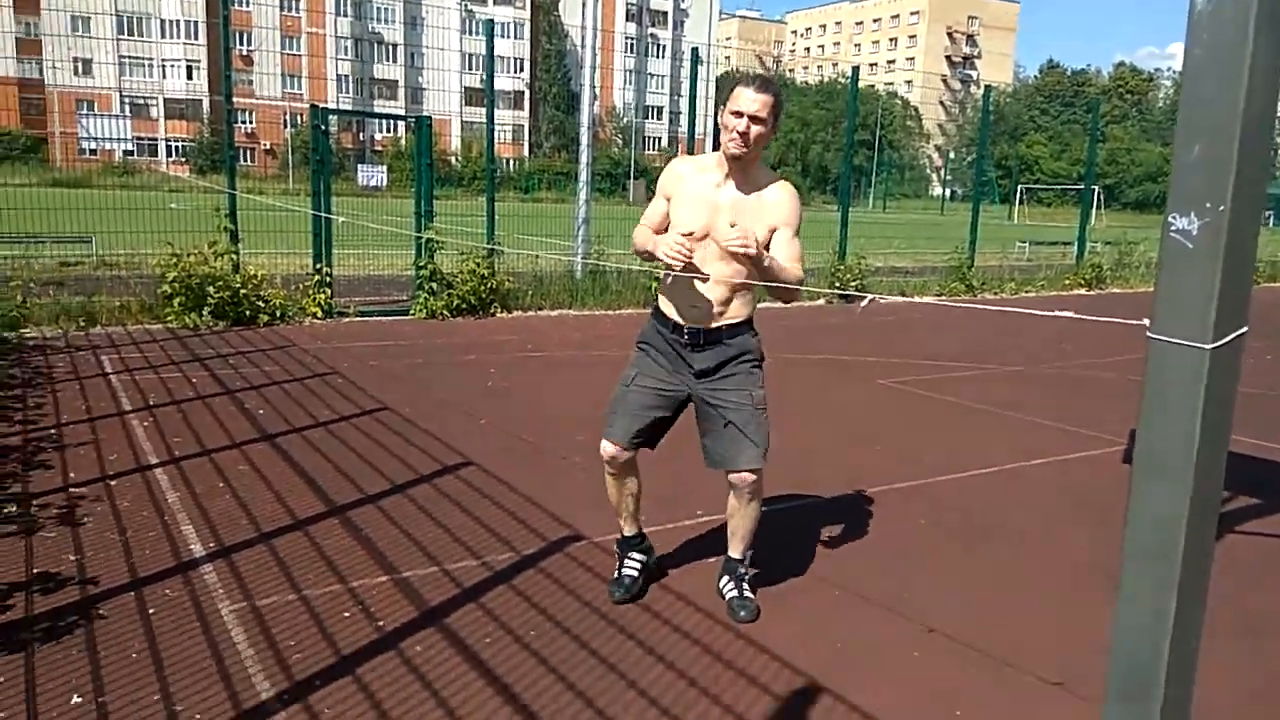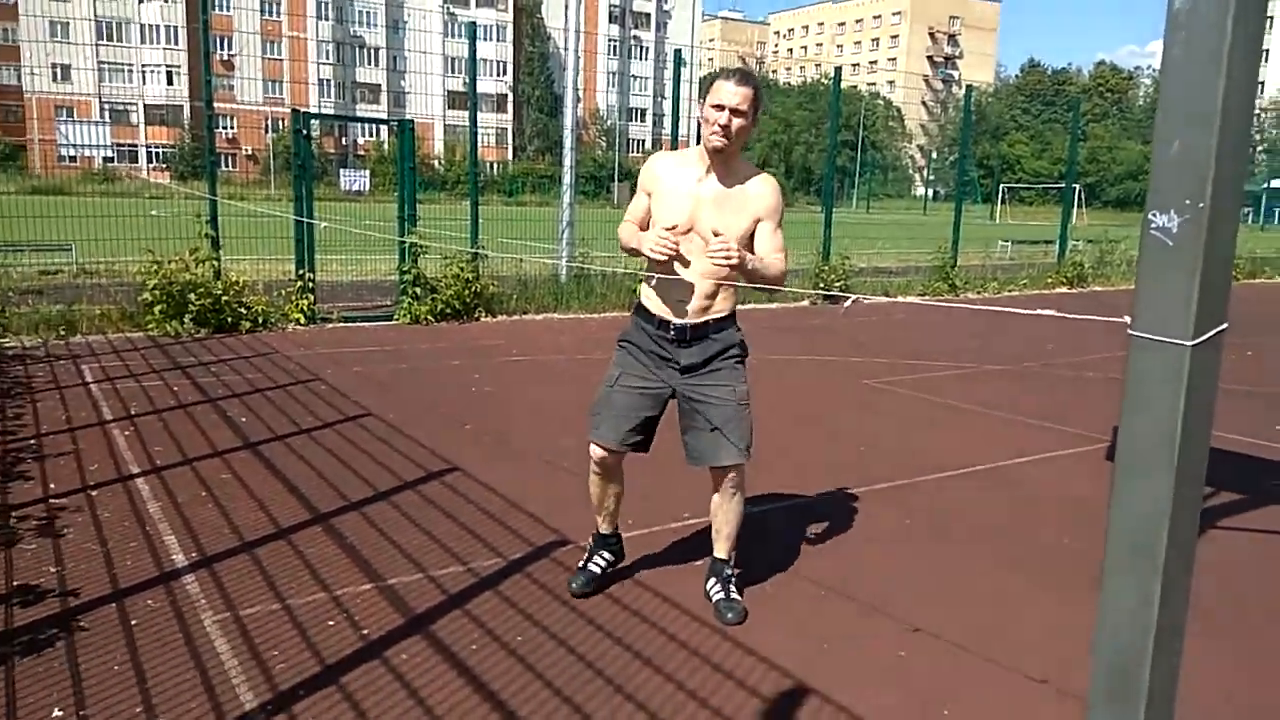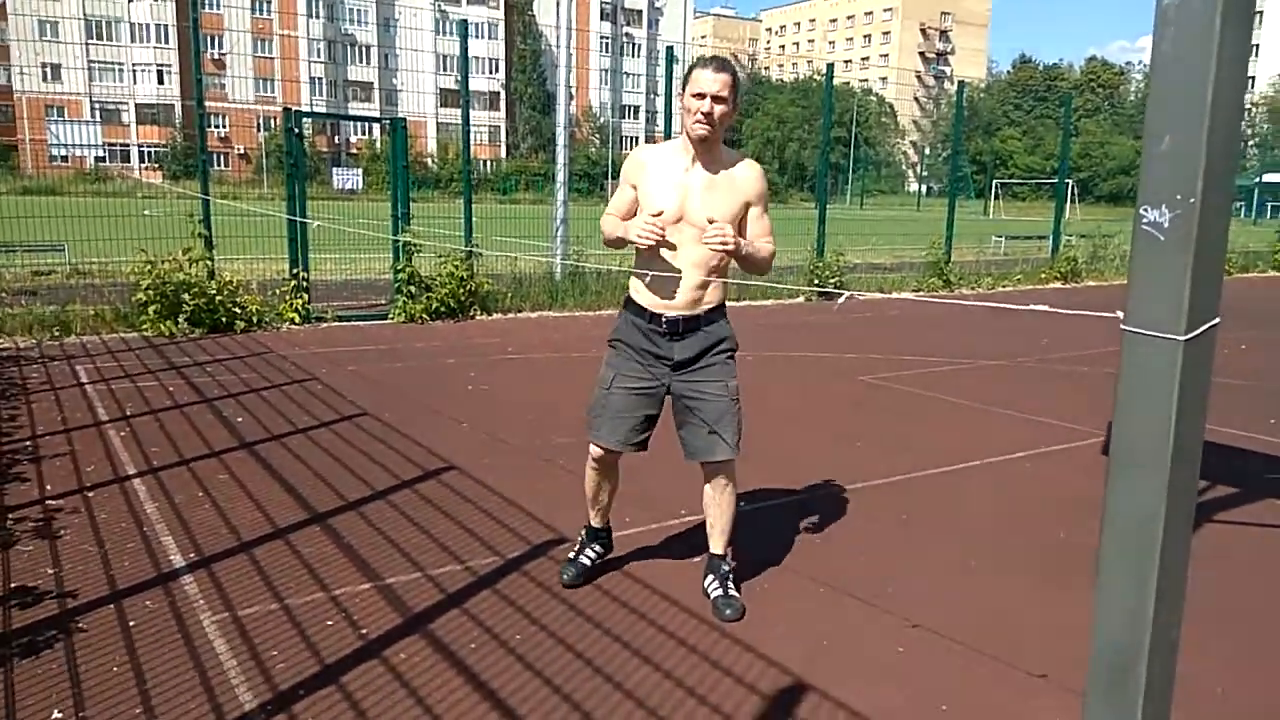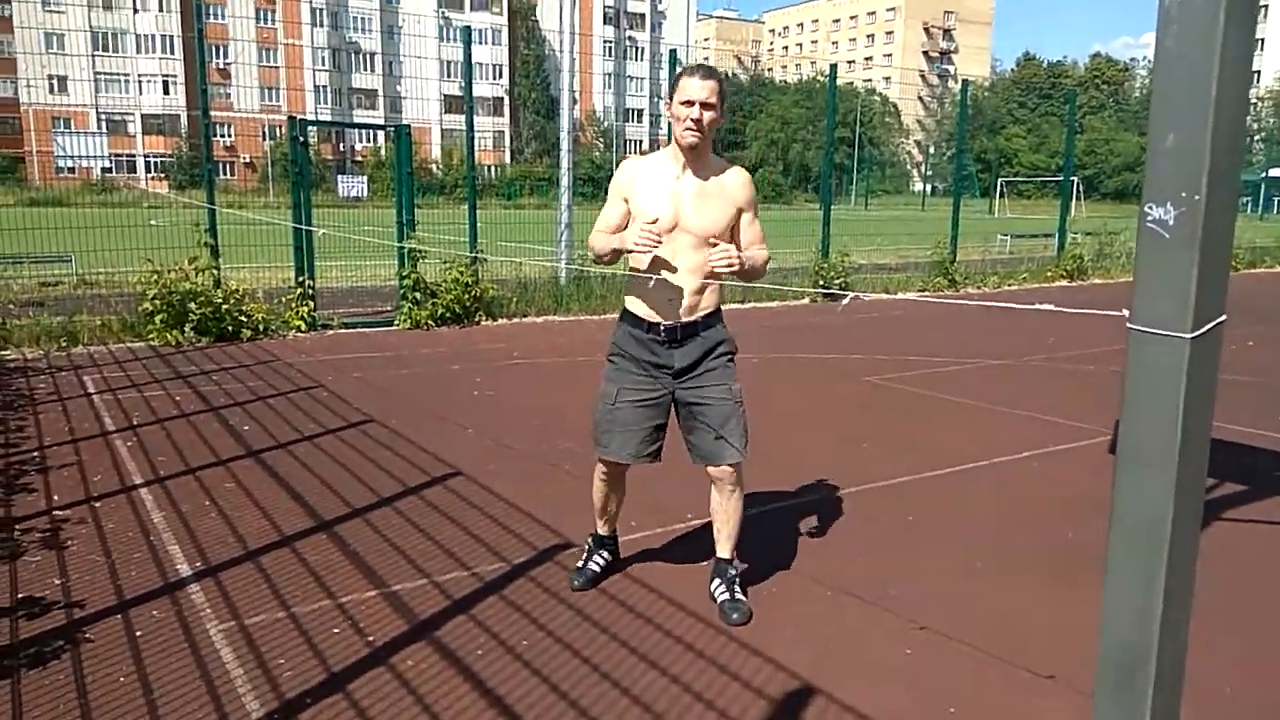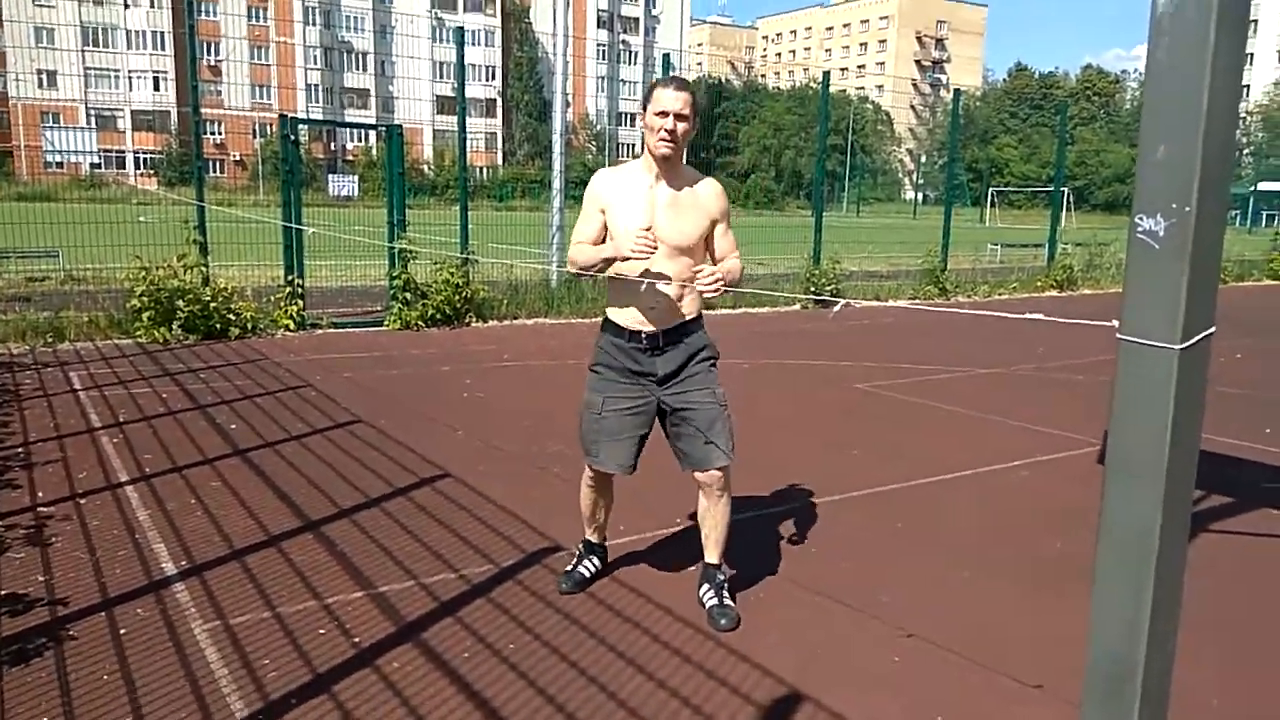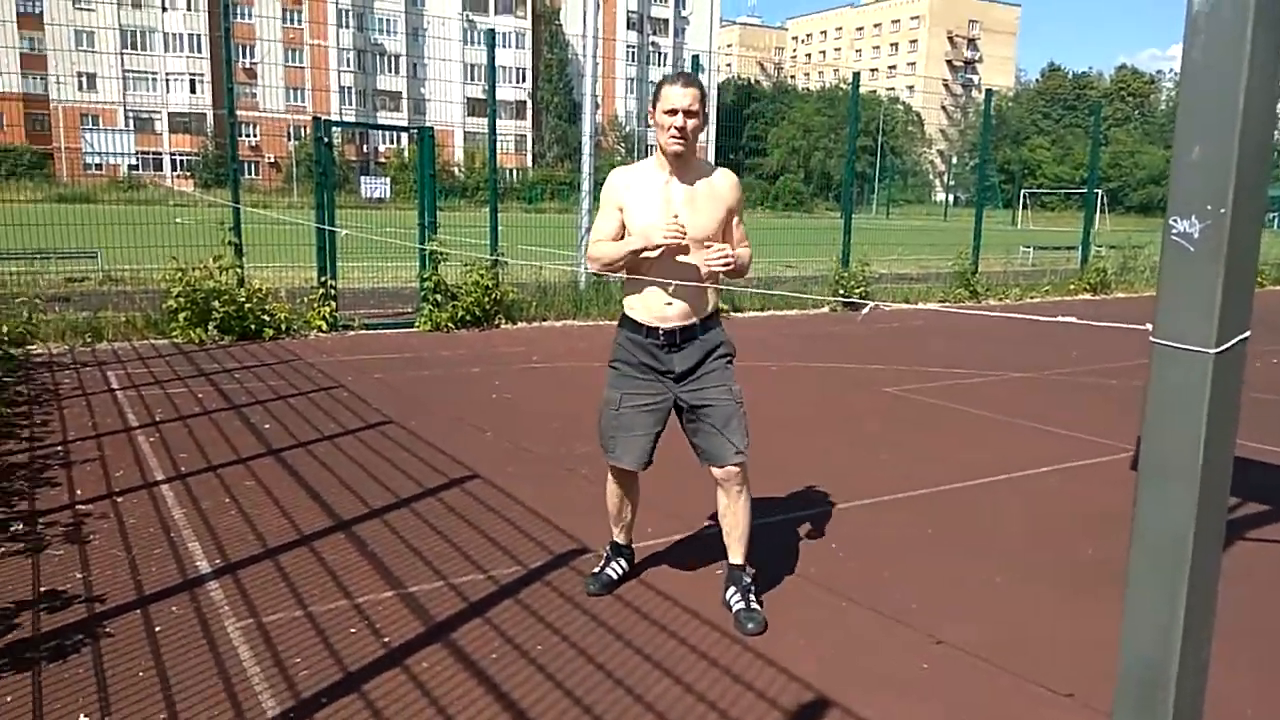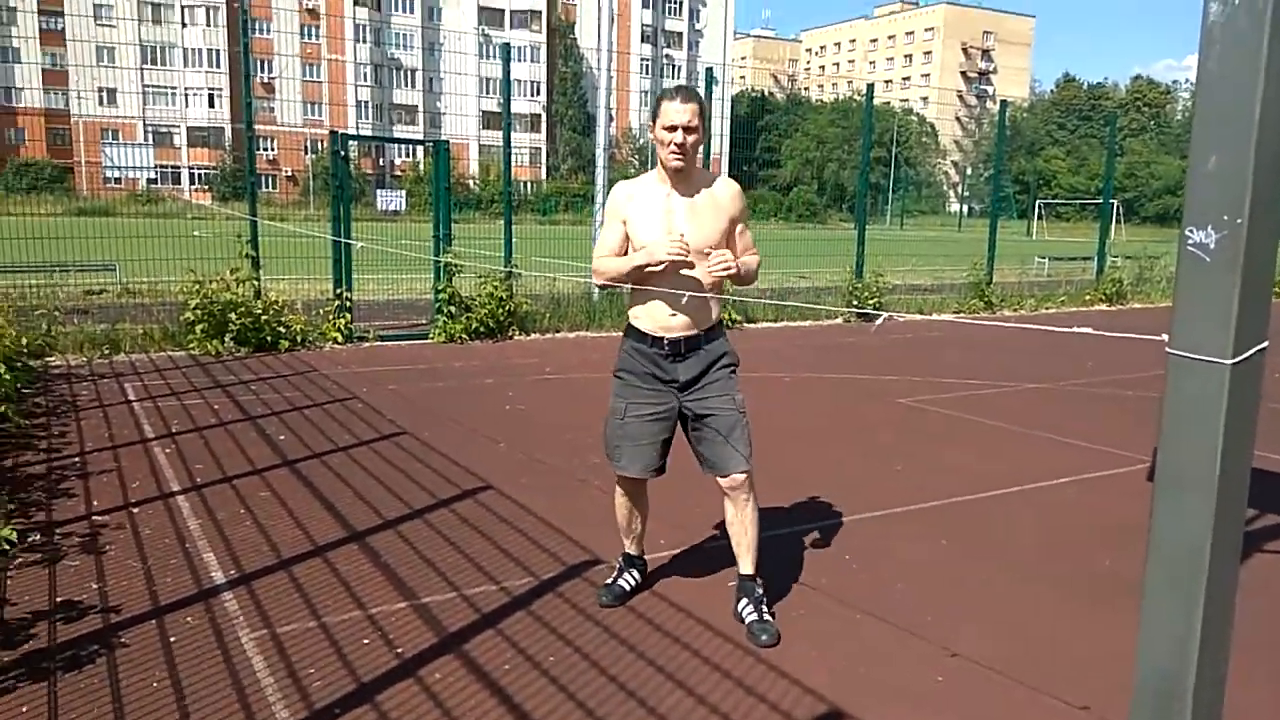
dt=0.1s
person 1, frame 1
left shoulder: (781, 198)
right shoulder: (679, 172)
left elbow: (793, 284)
right elbow: (641, 235)
left wrist: (763, 262)
right wrist: (659, 246)
left hip: (731, 348)
right hip: (664, 338)
left knee: (745, 474)
right knee: (615, 450)
left ankle: (735, 571)
right ankle: (634, 549)
person 1, frame 2
left shoulder: (763, 190)
right shoulder: (660, 168)
left elbow: (778, 274)
right elbow: (626, 231)
left wrist: (745, 263)
right wrist: (641, 241)
left hip: (715, 345)
right hip: (648, 337)
left knee: (728, 470)
right knee: (603, 451)
left ankle: (720, 572)
right ankle: (605, 545)
person 1, frame 3
left shoulder: (748, 176)
right shoulder: (643, 160)
left elbow: (766, 257)
right elbow: (607, 229)
left wrist: (741, 249)
right wrist: (629, 228)
left hip: (706, 336)
right hip: (639, 329)
left knee: (719, 463)
right knee: (602, 450)
left ankle: (718, 569)
right ankle: (596, 538)
person 1, frame 4
left shoulder: (736, 183)
right shoulder: (633, 172)
left elbow: (759, 261)
right elbow: (596, 246)
left wrist: (739, 262)
right wrist: (622, 241)
left hip: (704, 343)
right hip: (637, 339)
left knee: (726, 468)
right knee: (611, 460)
left ankle: (724, 573)
right ankle: (603, 544)
person 1, frame 5
left shoulder: (711, 193)
right shoulder: (607, 183)
left elbow: (732, 263)
right elbow: (574, 260)
left wrist: (721, 277)
right wrist: (613, 250)
left hip: (686, 348)
right hip: (620, 348)
left knee: (713, 471)
right knee: (601, 466)
left ankle: (712, 577)
right ankle: (593, 550)
person 1, frame 6
left shoulder: (724, 184)
right shoulder: (623, 182)
left elbow: (743, 251)
right elbow: (594, 257)
left wrist: (732, 260)
right wrist: (640, 241)
left hip: (703, 344)
right hip: (638, 344)
left knee: (731, 469)
right knee: (622, 464)
left ankle: (738, 579)
right ankle: (620, 552)
person 1, frame 7
left shoulder: (727, 194)
right shoulder: (625, 194)
left elbow: (751, 260)
right elbow: (599, 269)
left wrist: (736, 266)
right wrist: (641, 258)
left hip: (707, 353)
right hip: (642, 355)
left knee: (737, 478)
right knee: (630, 474)
left ankle: (748, 590)
right ankle: (632, 564)
